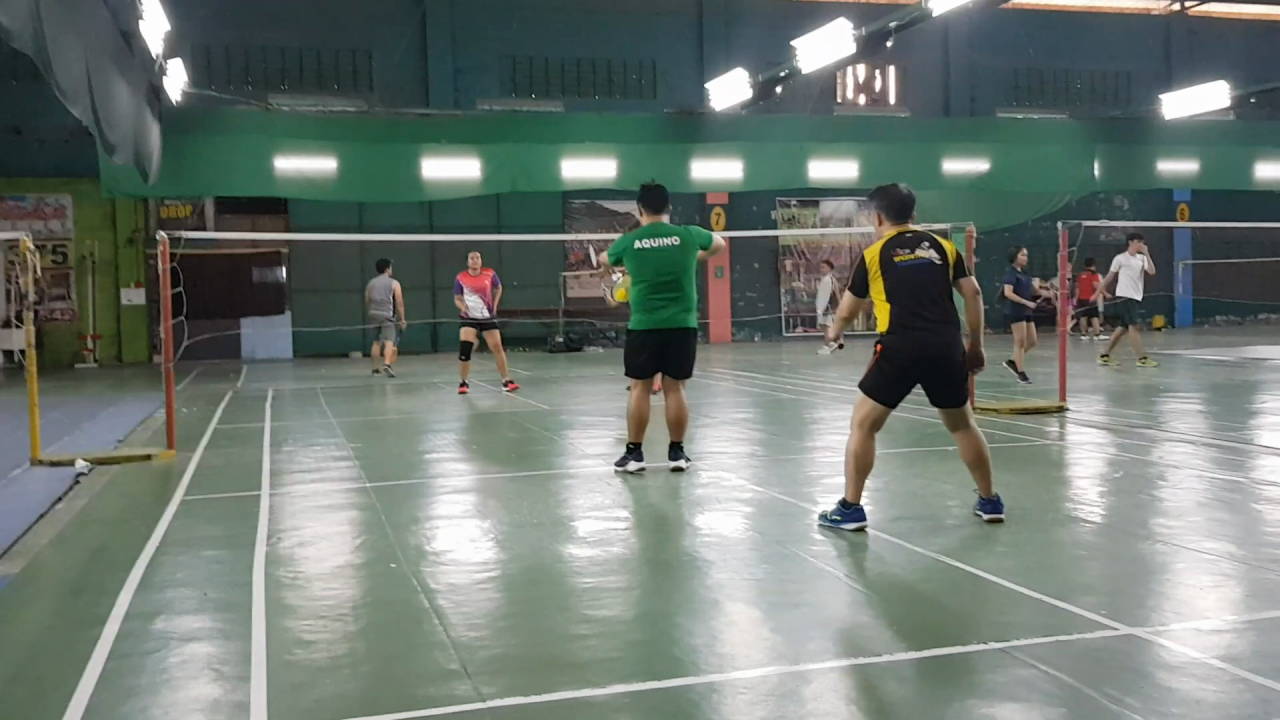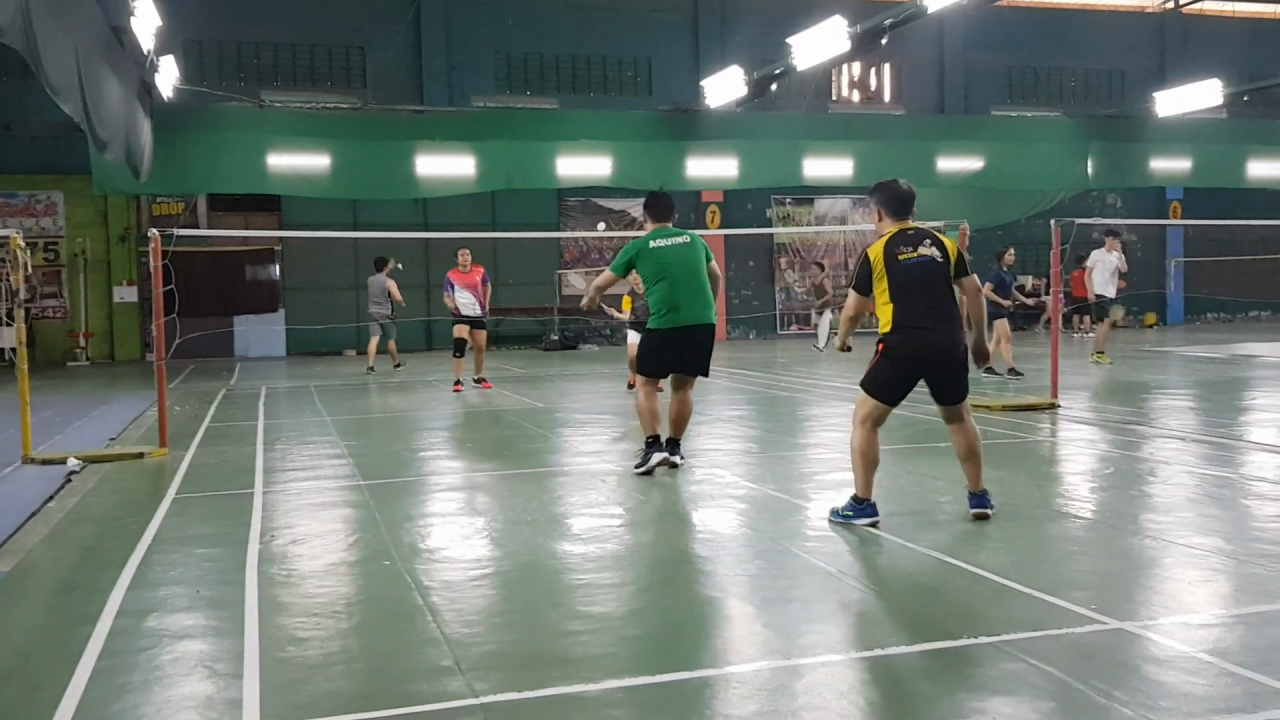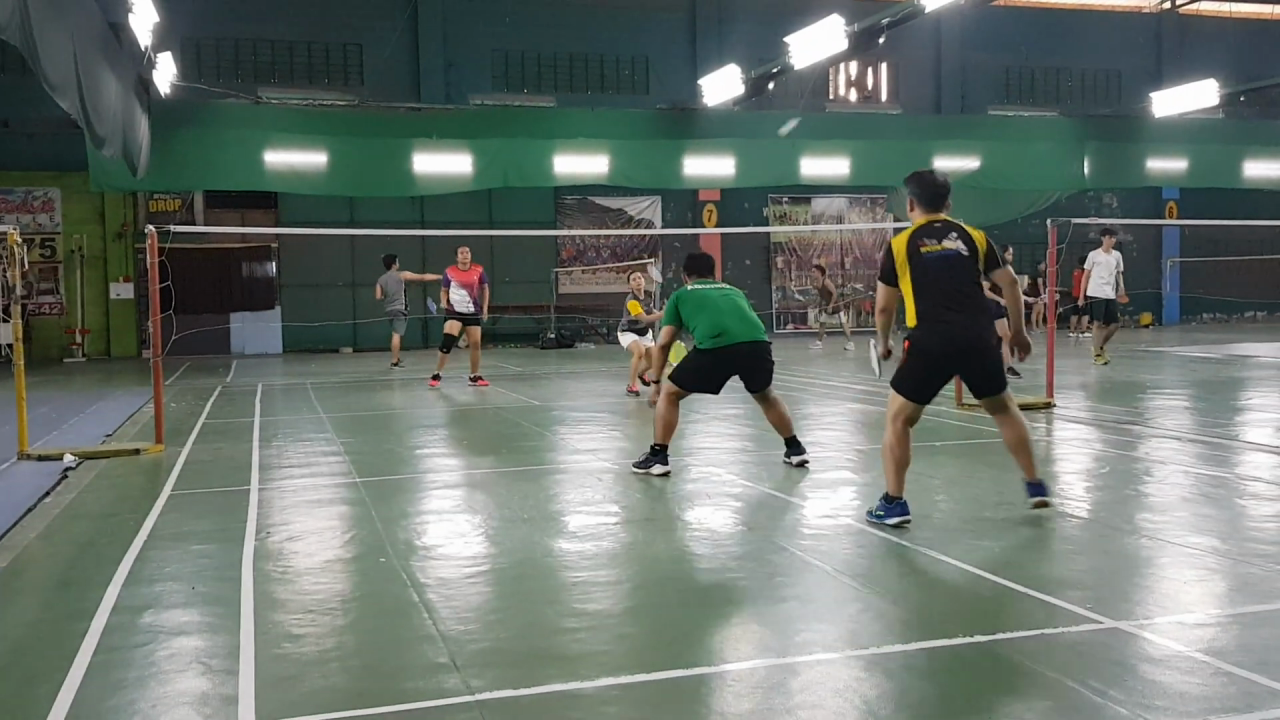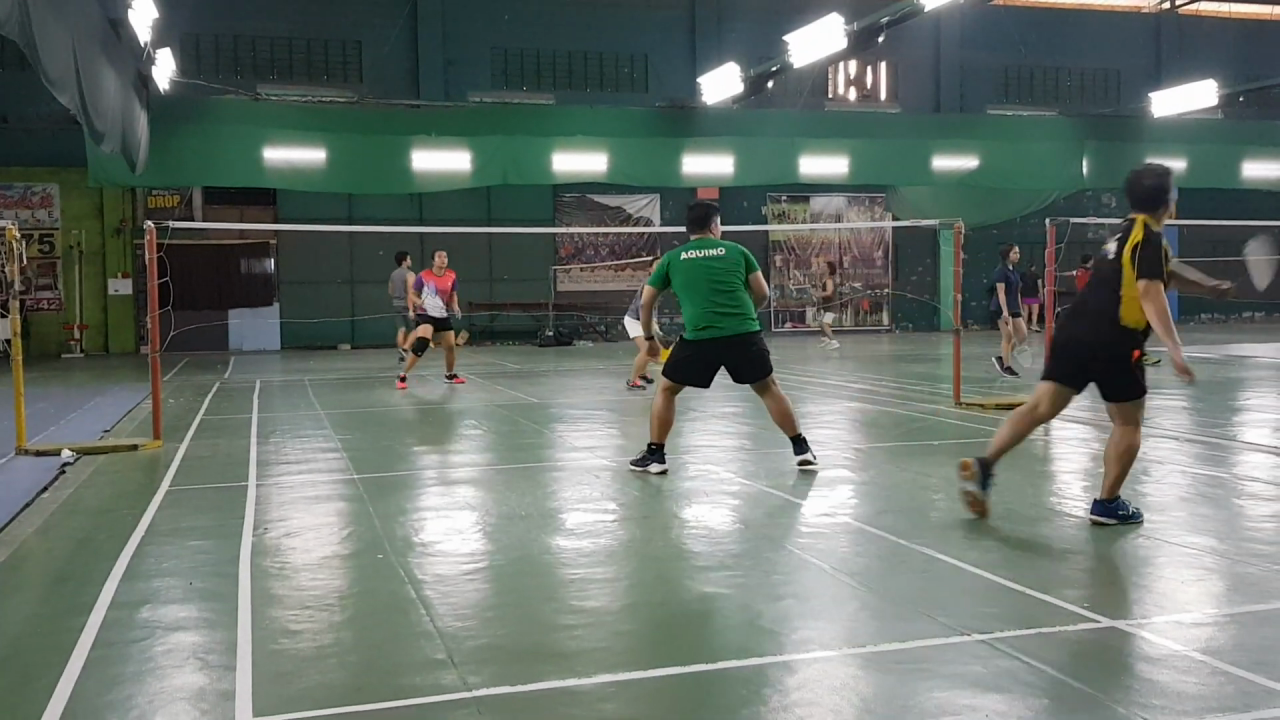
dt=0.5s
person 1, frame 1
left shoulder: (874, 255)
right shoulder: (944, 247)
left elbow: (847, 311)
right elbow: (973, 294)
left wrist: (834, 332)
right wrist: (975, 346)
left hip: (900, 349)
right hip: (946, 348)
left knee: (863, 424)
right knee: (962, 425)
left ankle: (850, 508)
right ankle: (990, 501)
person 1, frame 2
left shoulder: (875, 253)
right shoulder: (944, 244)
left elbow: (853, 311)
right elbow: (974, 292)
left wrist: (842, 339)
right wrist: (979, 340)
left hip: (902, 347)
right hip: (948, 345)
left knee: (865, 420)
right knee: (958, 419)
left ankle: (862, 504)
right ankle: (978, 496)
person 1, frame 3
left shoulder: (899, 245)
right shoulder: (974, 238)
left elbow: (884, 304)
right elbow: (1009, 284)
left wrist: (883, 342)
right wrist: (1018, 331)
left hip: (929, 343)
right hip: (977, 340)
left knee: (897, 421)
right knee: (1004, 412)
left ankle: (894, 503)
right ankle: (1035, 485)
person 1, frame 4
left shoulder: (1128, 234)
right shoulder: (1150, 240)
left elbow: (1169, 269)
right elbow: (1150, 293)
left wrist: (1209, 285)
right wrist: (1173, 348)
left hip: (1073, 332)
right hip: (1115, 341)
left knee: (1039, 408)
right knee: (1127, 423)
left ankle: (983, 465)
right ankle: (1106, 502)
person 2, frame 1
left shoulder: (629, 241)
right shoulder: (689, 235)
left elbow: (604, 260)
right elbow: (719, 244)
left wrist: (607, 261)
left hip: (644, 327)
right hip: (683, 326)
left knee: (639, 388)
right knee: (675, 389)
left ankle: (634, 453)
right ankle: (677, 452)
person 2, frame 2
left shoulder: (638, 246)
right shoulder: (694, 240)
left elbow: (601, 284)
right elbow: (716, 277)
left wrist: (590, 296)
right wrist: (711, 302)
left hip: (664, 325)
right hip: (703, 323)
left knee: (646, 386)
right knee: (683, 387)
left ankle: (654, 447)
right ankle: (674, 447)
person 2, frame 3
left shoulder: (680, 296)
right shoulder: (734, 291)
left elbow: (663, 344)
right elbow: (755, 324)
left wrist: (656, 382)
left hip: (714, 348)
right hip: (757, 344)
left knee: (668, 394)
right knee: (765, 395)
left ankle: (658, 456)
right ankle: (795, 448)
person 2, frame 4
left shoulder: (672, 258)
right shoulder: (737, 251)
left elbow: (646, 302)
right elbow: (763, 294)
left wrist: (649, 337)
left hip: (700, 338)
right hip: (745, 334)
left knee: (666, 390)
right knee: (768, 388)
left ankle: (655, 454)
right ankle: (801, 447)
